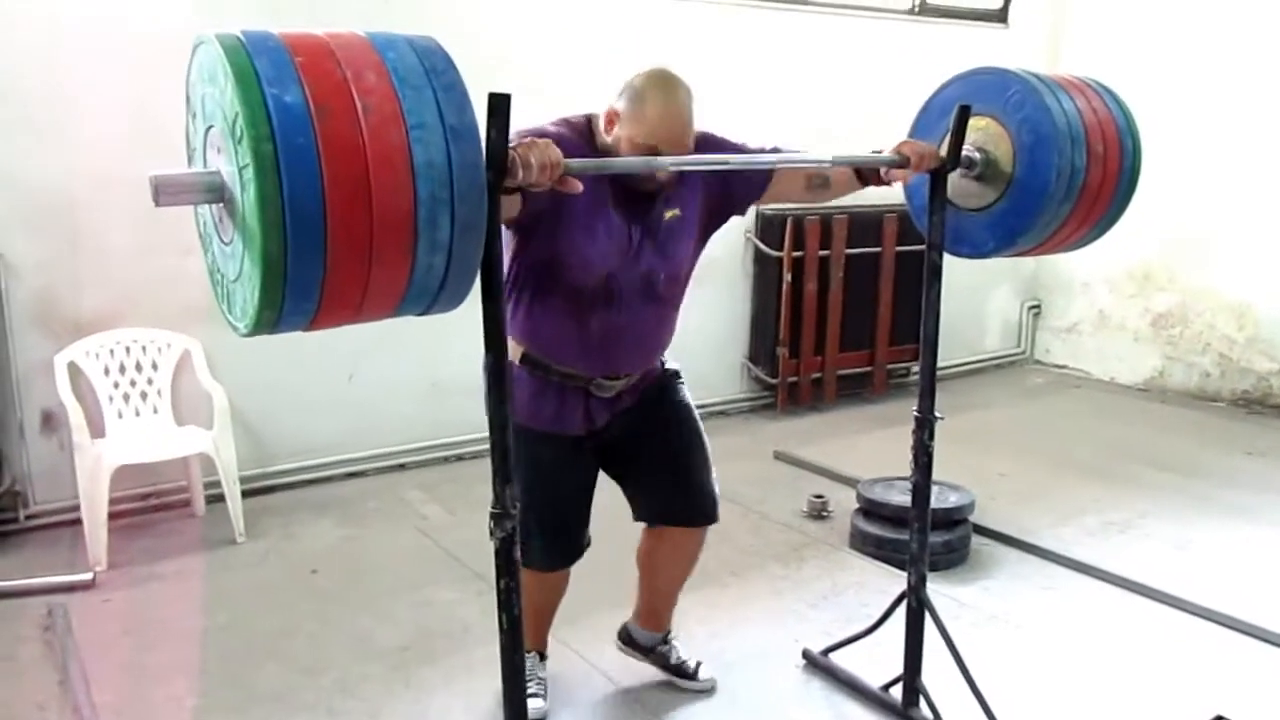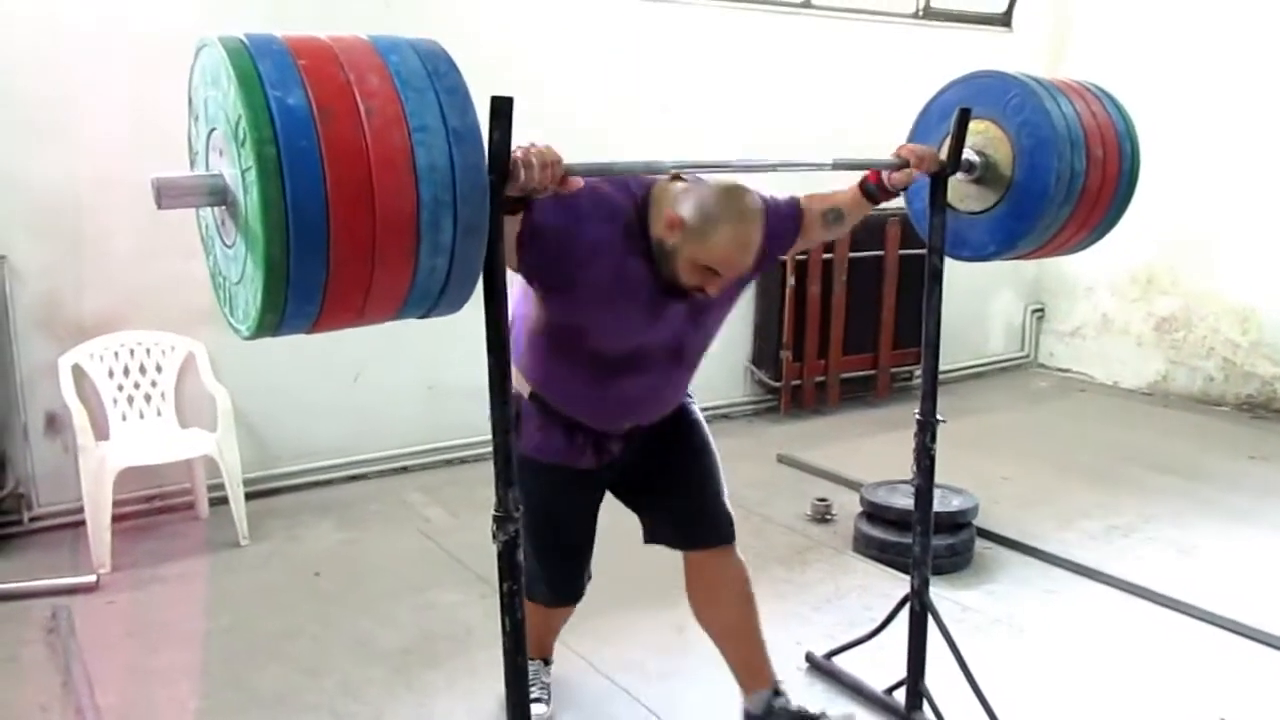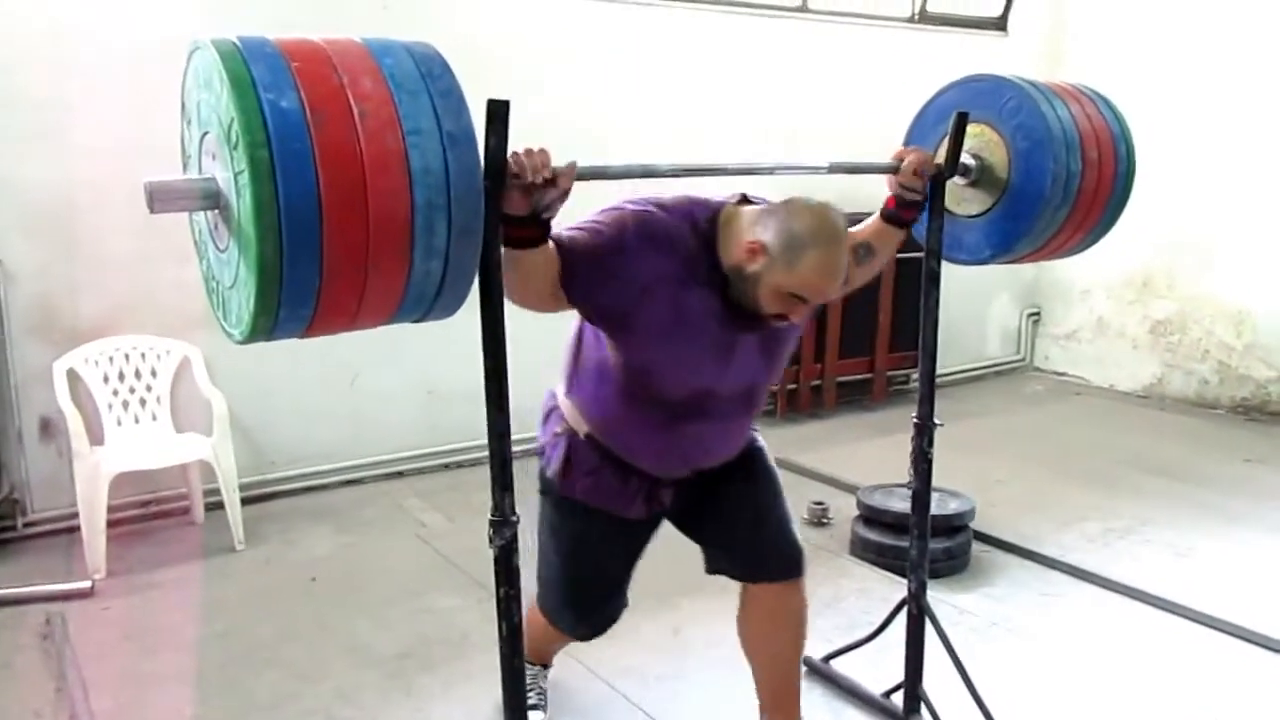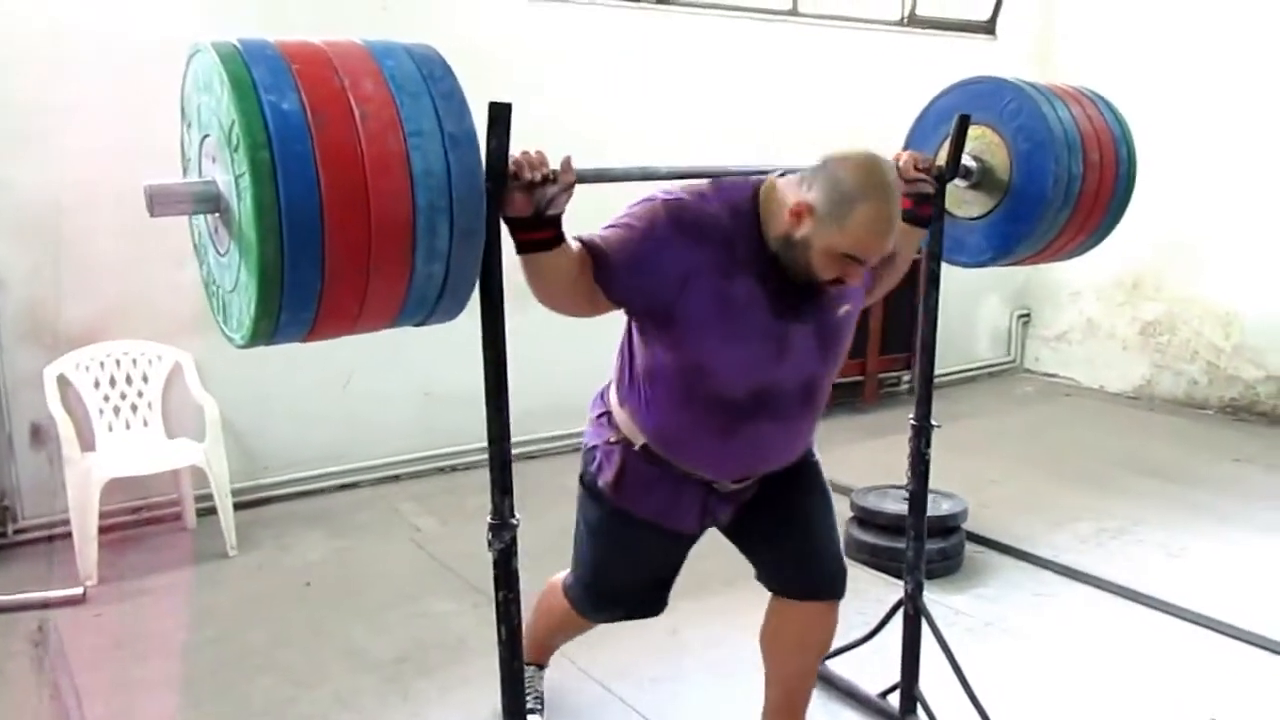
dt=0.2s
person 1, frame 1
left shoulder: (700, 165)
right shoulder: (549, 157)
left elbow: (796, 176)
left wrist: (877, 167)
right wrist: (510, 173)
left hip: (642, 384)
right hip: (544, 391)
left knee: (688, 512)
right knee: (546, 546)
left ankle: (649, 632)
right ankle: (528, 658)
person 1, frame 2
left shoulder: (740, 222)
right shoulder: (580, 214)
left elbow: (814, 215)
left wrist: (883, 184)
right wrist: (512, 195)
left hip: (657, 419)
right hip: (551, 424)
left knee: (712, 541)
right knee: (554, 579)
right ankle: (532, 664)
person 1, frame 3
left shoulder: (789, 255)
right shoulder: (642, 243)
left elbow: (860, 257)
right elbow: (535, 286)
left wrist: (902, 207)
right wrist: (521, 219)
right hip: (599, 460)
left knee: (777, 571)
right knee: (578, 609)
right ankle: (530, 666)
person 1, frame 4
left shoulder: (844, 251)
right shoulder: (681, 230)
right elbow: (574, 289)
left wrist: (915, 209)
right wrist: (533, 224)
right hip: (648, 464)
left knee: (816, 586)
right knee: (598, 597)
right ankle: (527, 664)
